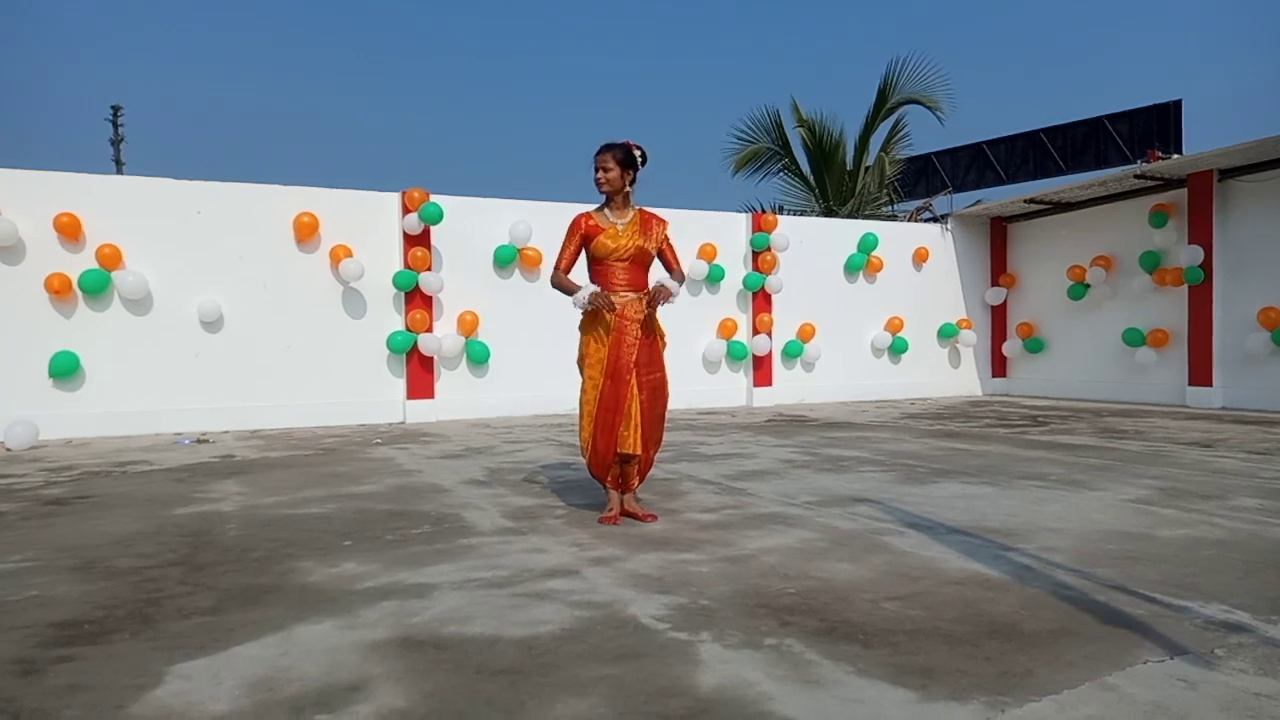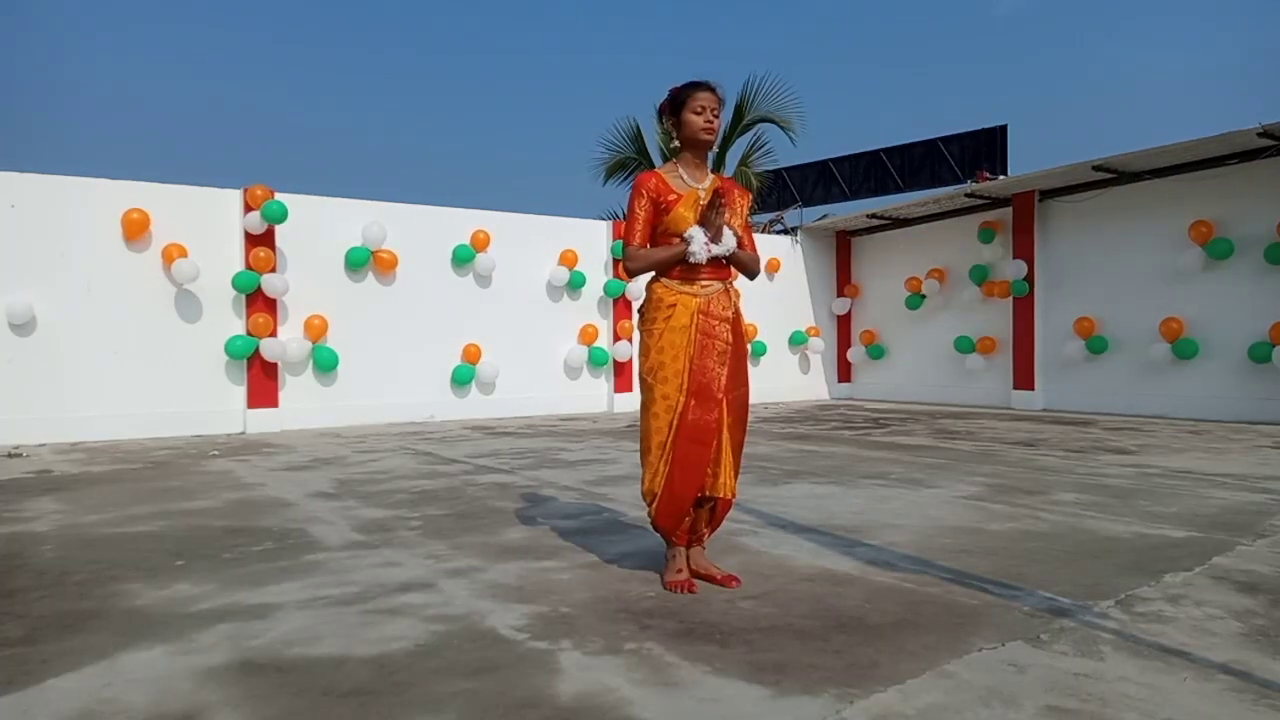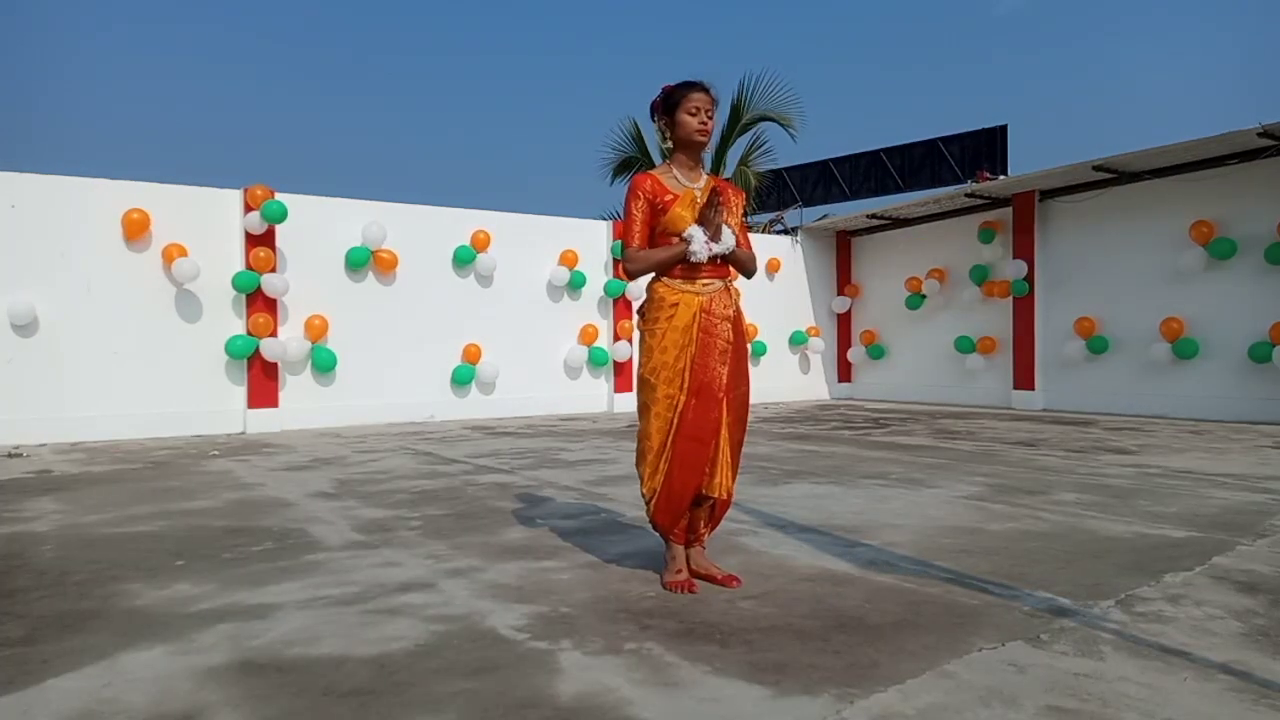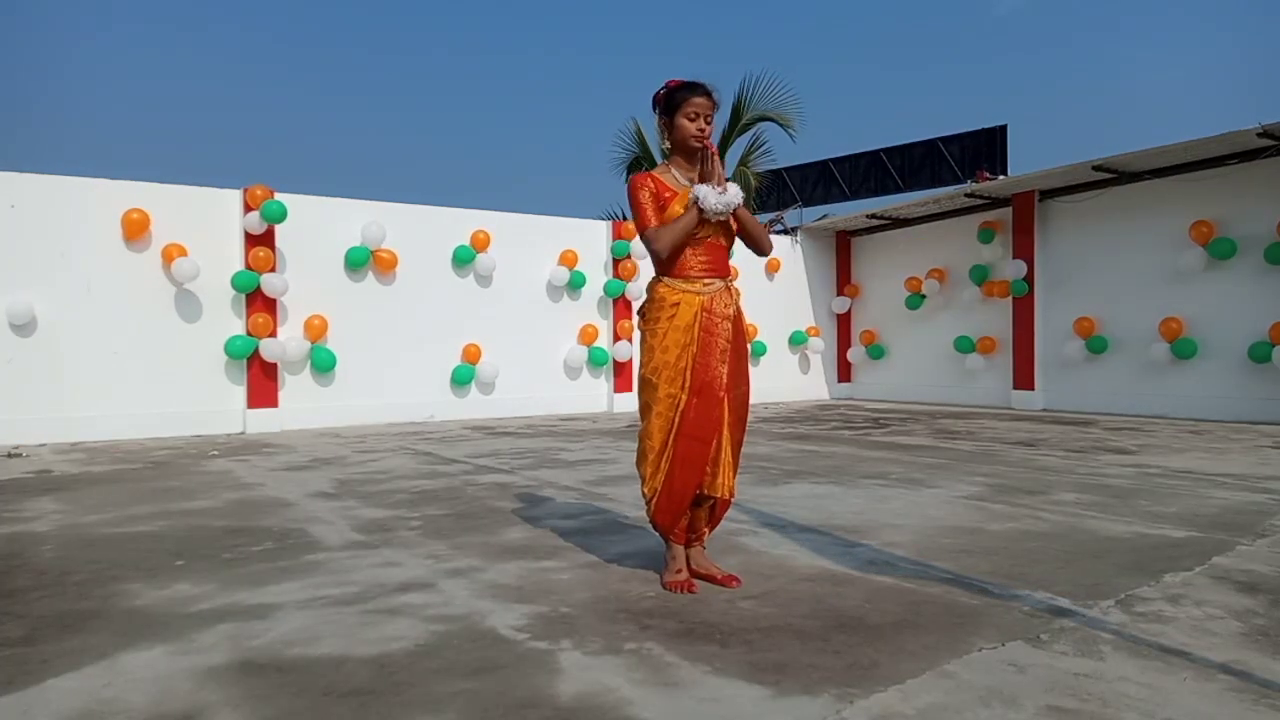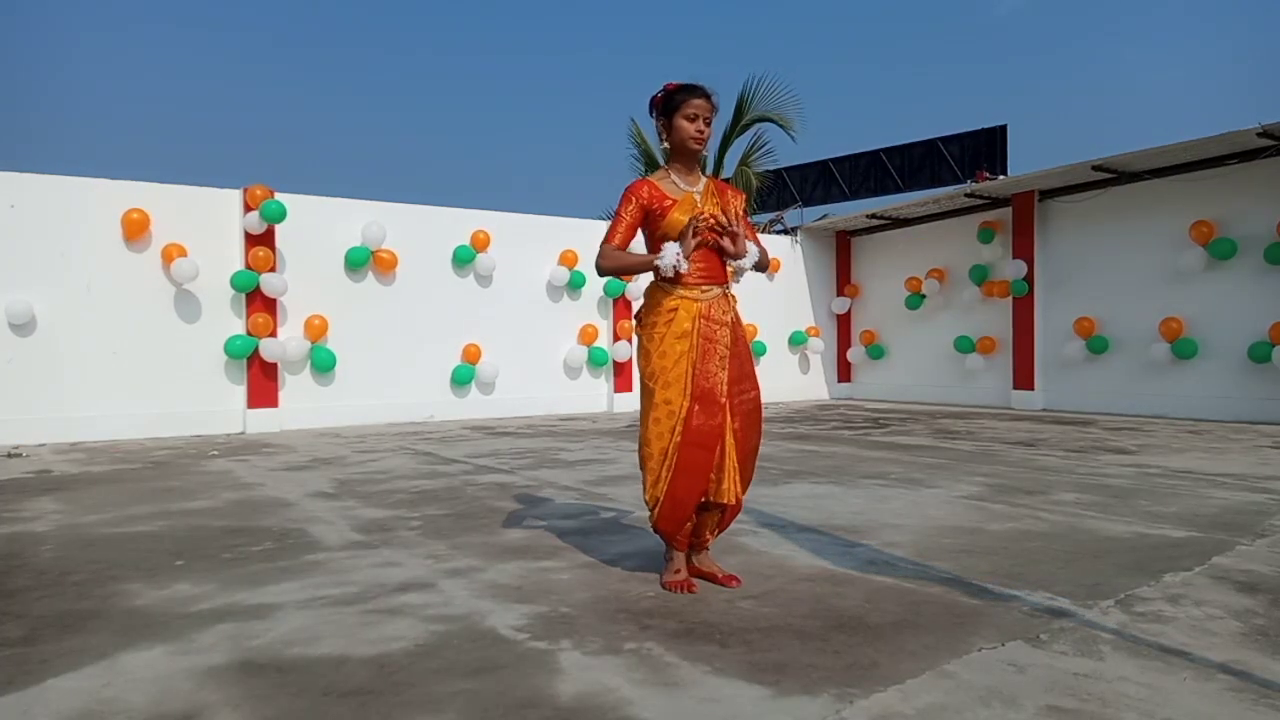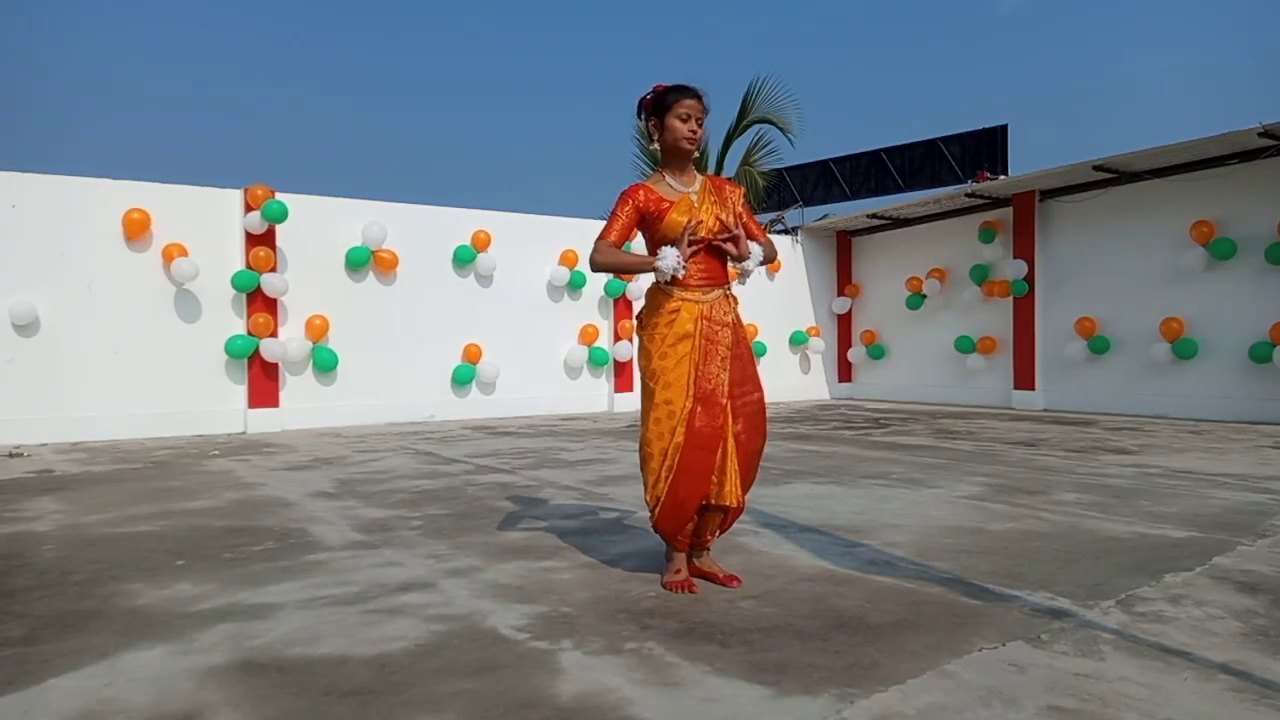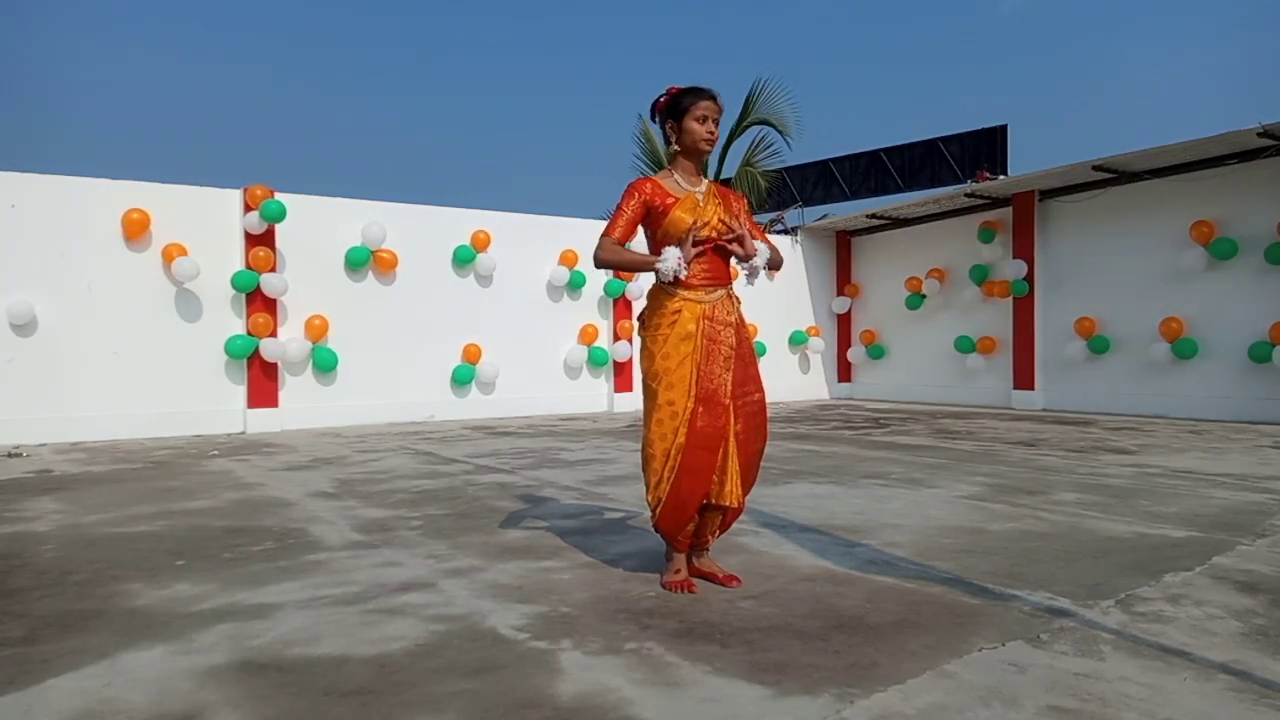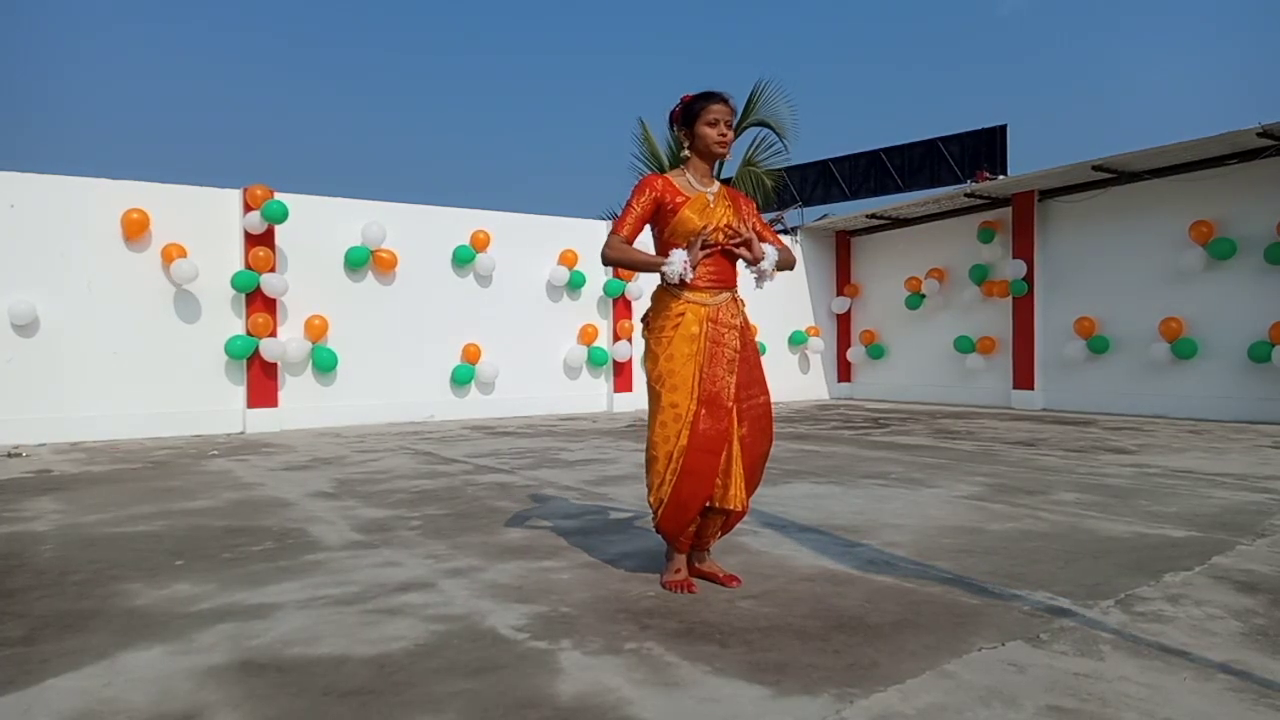
dt=0.5s
person 1, frame 1
left shoulder: (652, 222)
right shoulder: (585, 223)
left elbow: (677, 271)
right elbow: (559, 274)
left wrist: (668, 288)
right wrist: (589, 294)
left hip: (643, 322)
right hip: (602, 323)
left knee: (637, 412)
right knee: (604, 413)
person 1, frame 2
left shoulder: (732, 192)
right shoulder: (651, 184)
left elbow: (752, 265)
right elbow: (632, 261)
left wrist: (723, 238)
right wrist: (695, 239)
left hip: (723, 319)
right hip: (672, 317)
left knee: (717, 430)
right knee: (676, 429)
left ankle: (697, 547)
right ankle: (674, 552)
person 1, frame 3
left shoulder: (726, 192)
right shoulder: (647, 186)
left elbow: (749, 265)
right elbow: (632, 262)
left wrist: (721, 236)
right wrist: (695, 237)
left hip: (723, 318)
right hip: (672, 317)
left knee: (716, 428)
right knee: (674, 428)
left ankle: (697, 546)
right ankle: (674, 552)
person 1, frame 4
left shoulder: (725, 189)
right shoulder: (647, 183)
left elbow: (763, 244)
right elbow: (659, 245)
left wrist: (725, 193)
right wrist: (702, 199)
left hip: (722, 316)
right hip: (673, 315)
left knee: (717, 427)
right knee: (676, 427)
left ankle: (697, 546)
right ankle: (674, 551)
person 1, frame 5
left shoulder: (726, 194)
right shoulder: (645, 192)
left elbow: (762, 259)
right elbow: (606, 260)
left wrist: (740, 250)
right wrist: (671, 256)
left hip: (721, 322)
right hip: (671, 321)
left knee: (727, 431)
right knee: (675, 432)
left ankle: (701, 548)
right ankle: (674, 552)
person 1, frame 6
left shoulder: (724, 190)
right shoulder: (641, 196)
left elbow: (768, 248)
right elbow: (600, 257)
left wrist: (744, 252)
right wrist: (668, 260)
left hip: (722, 322)
right hip: (672, 323)
left knee: (729, 433)
right knee: (676, 434)
left ankle: (702, 548)
right ankle: (675, 552)
person 1, frame 7
left shoulder: (728, 198)
right shoulder: (648, 190)
left elbow: (776, 258)
right elbow: (604, 253)
left wrist: (752, 252)
right wrist: (671, 260)
left hip: (725, 323)
right hip: (674, 322)
left knee: (730, 432)
right knee: (678, 432)
left ankle: (702, 549)
right ankle: (675, 553)
person 1, frame 8
left shoulder: (738, 202)
right shoulder: (658, 187)
left elbow: (788, 257)
right elbow: (611, 250)
left wrist: (759, 255)
right wrist: (677, 262)
left hip: (729, 325)
right hip: (679, 323)
left knee: (735, 435)
right knee: (682, 435)
left ankle: (703, 549)
right ankle: (676, 553)
